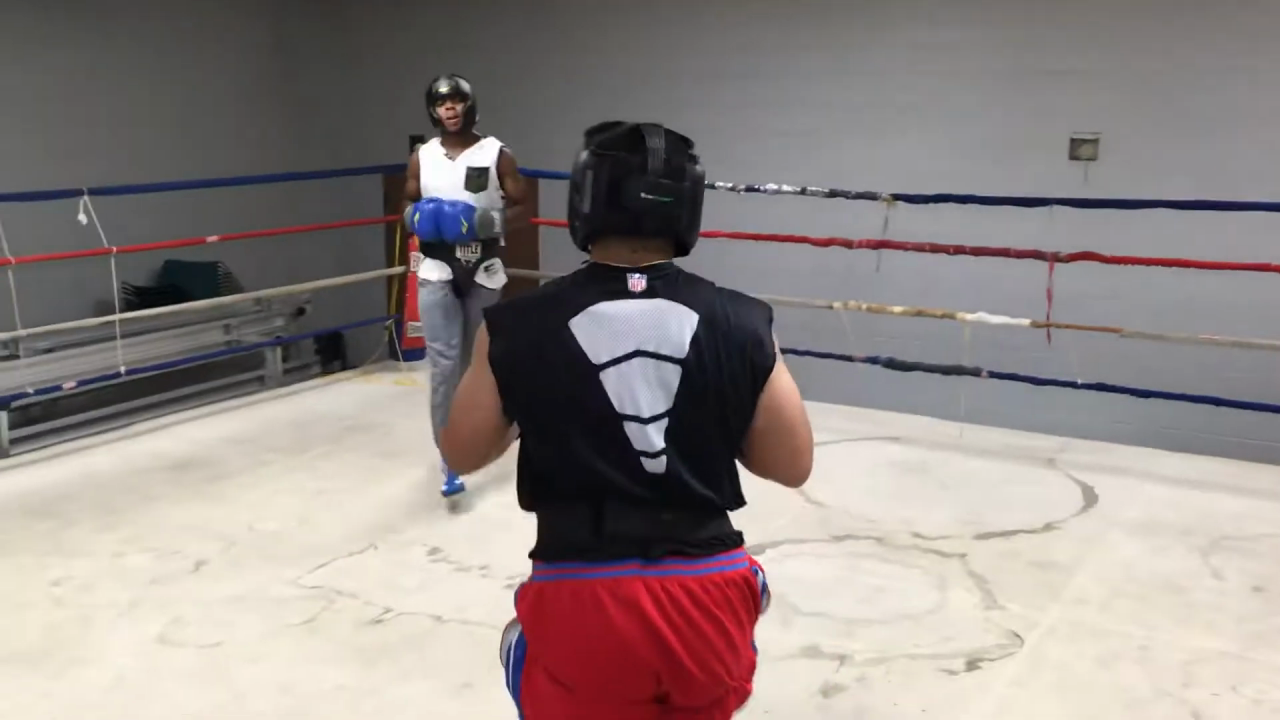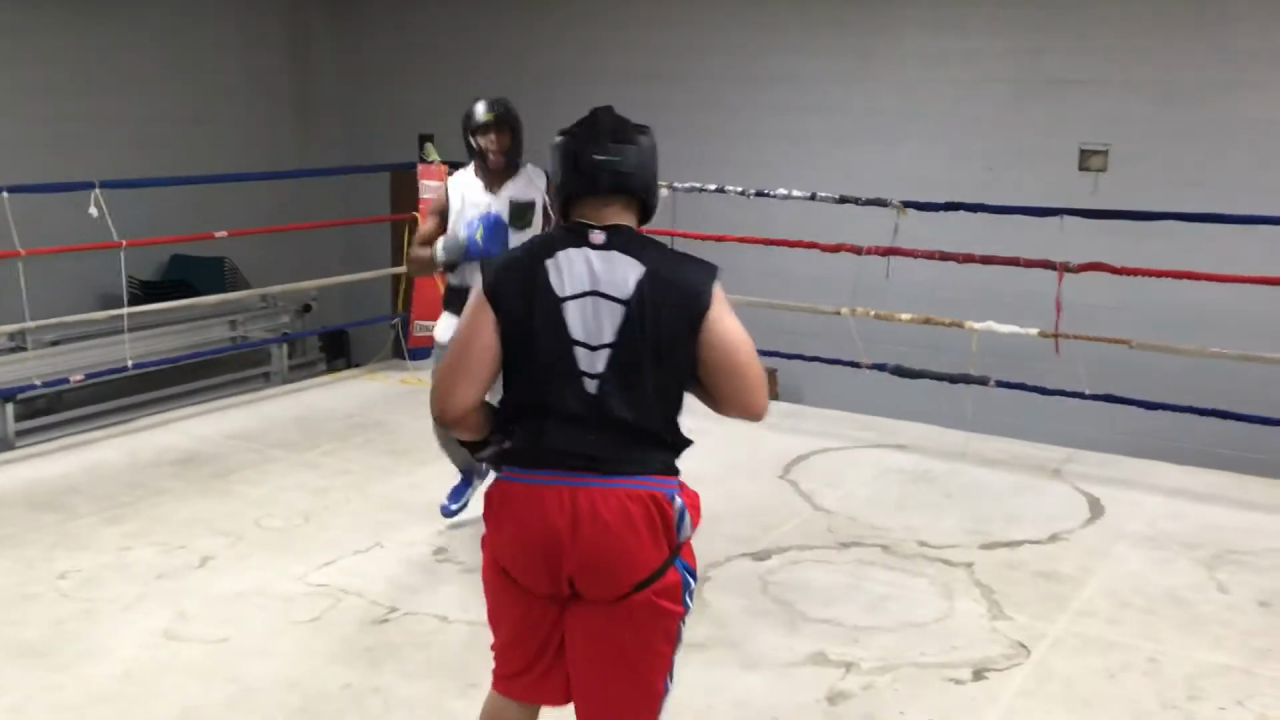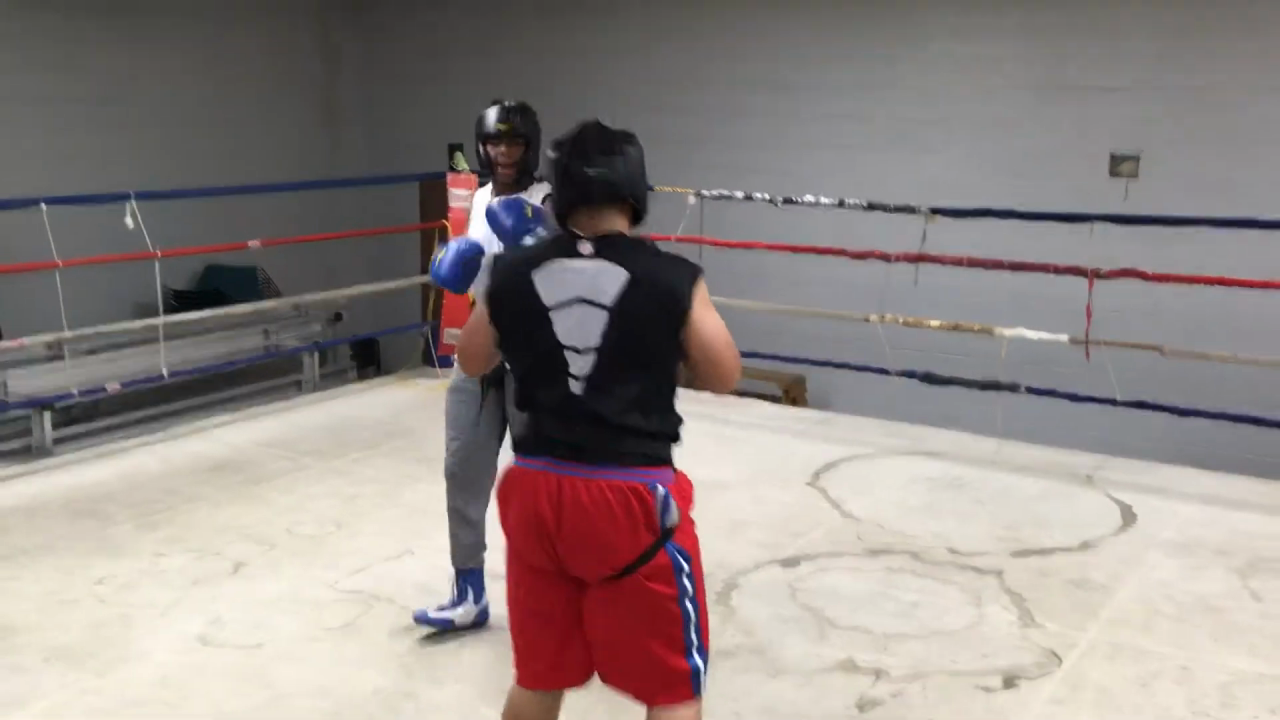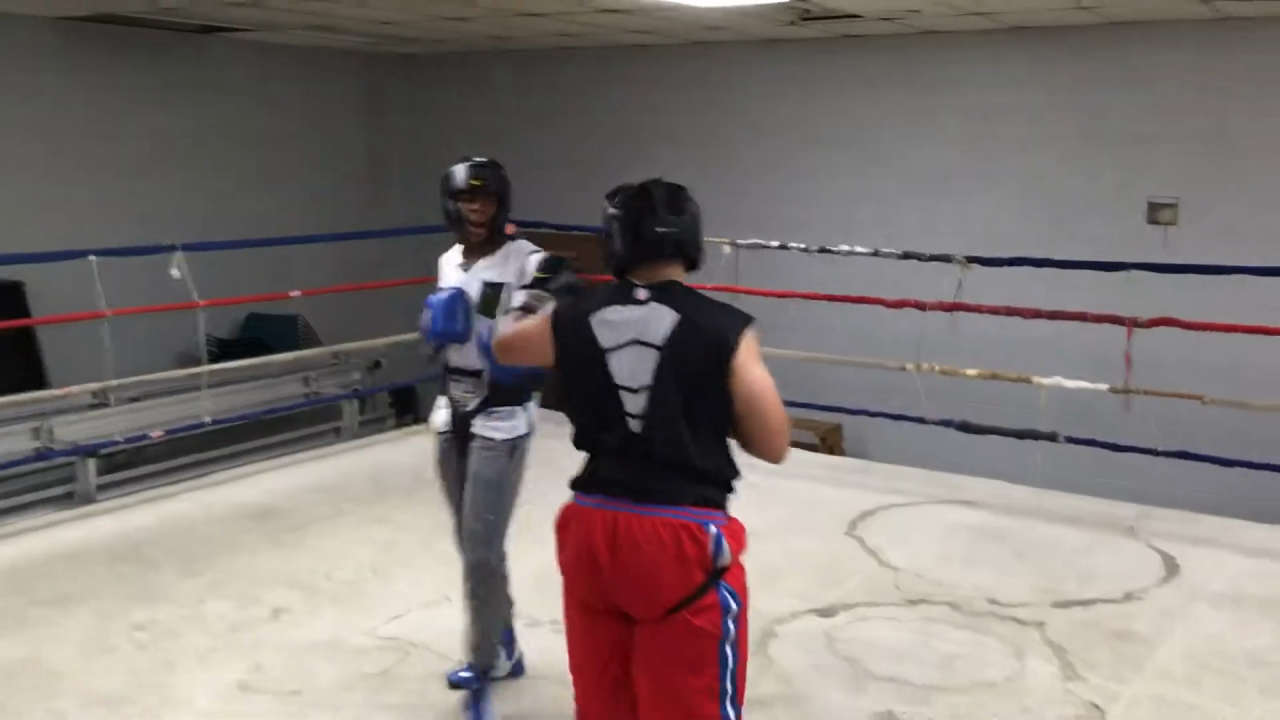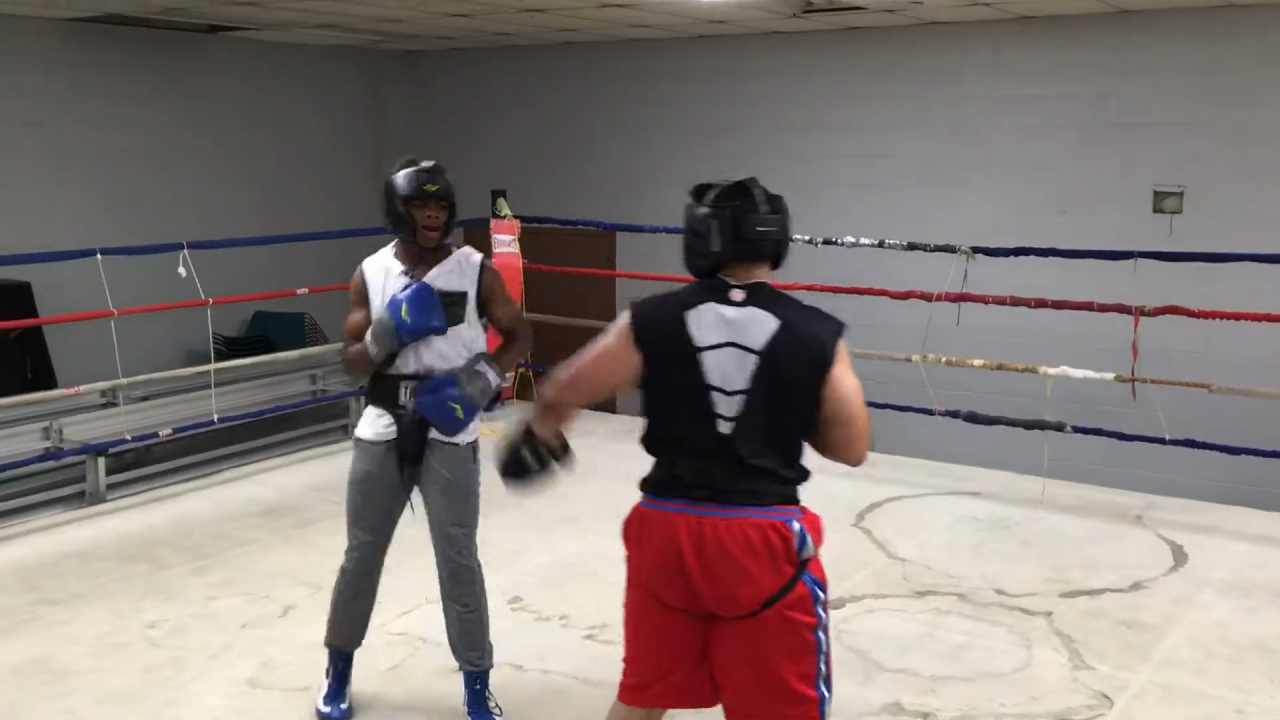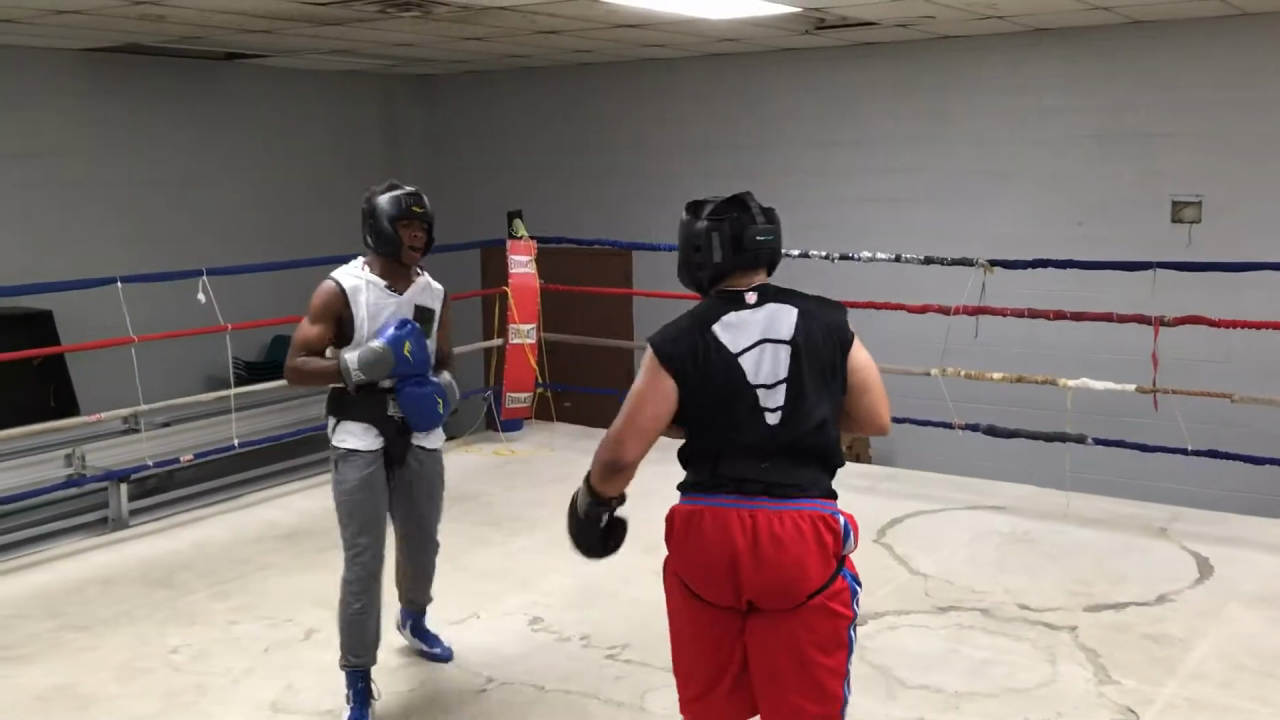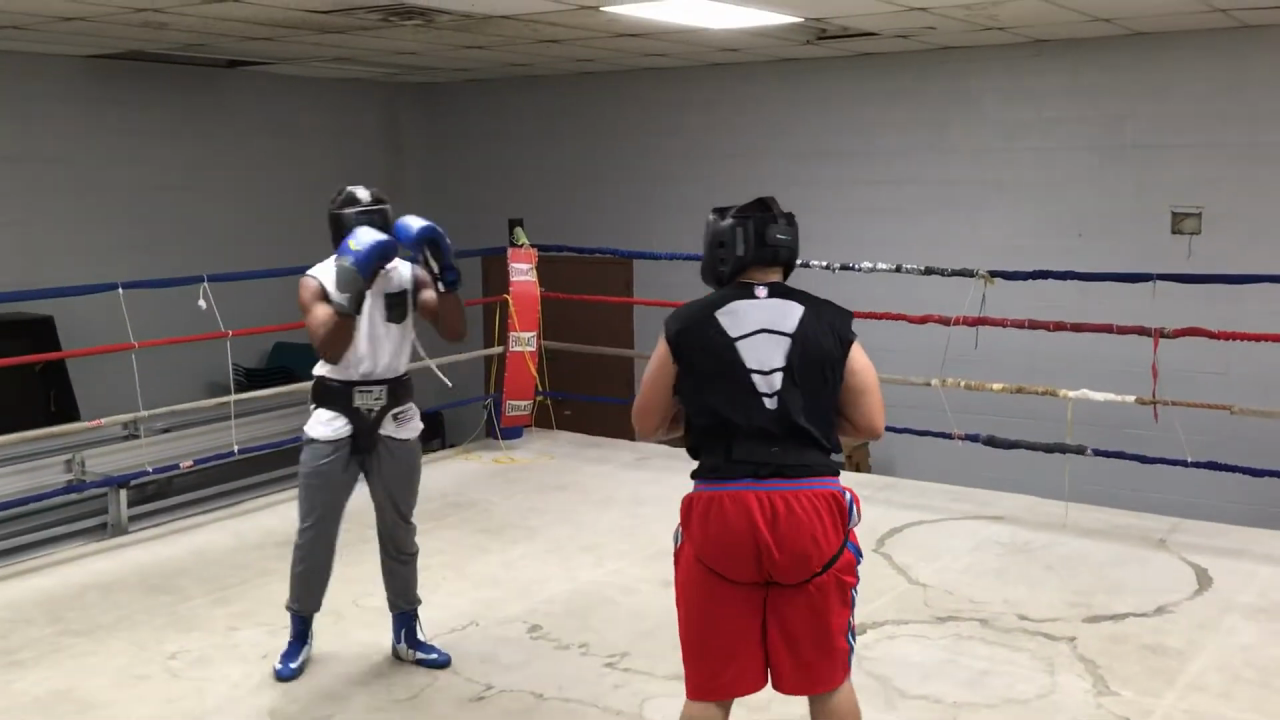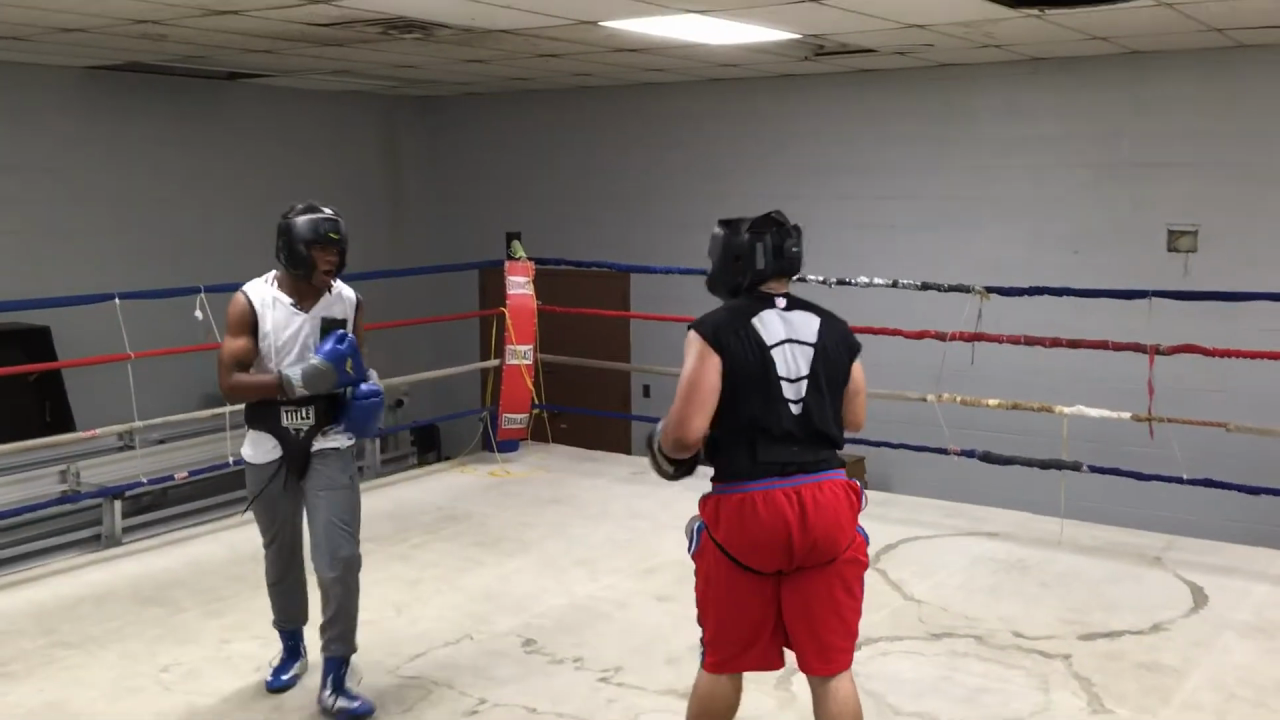
dt=0.5s
person 1, frame 1
left shoulder: (517, 327)
right shoulder: (742, 325)
left elbow: (463, 454)
right elbow: (793, 464)
left hip: (580, 605)
right hip: (711, 594)
person 1, frame 2
left shoulder: (507, 274)
right shoulder: (688, 282)
left elbow: (454, 406)
right elbow: (750, 402)
left hip: (527, 506)
right hip: (636, 515)
person 1, frame 3
left shoulder: (513, 276)
right shoulder: (674, 281)
left elbow: (470, 362)
right elbow: (723, 378)
left hip: (536, 493)
right hip: (632, 500)
person 1, frame 4
left shoulder: (573, 320)
right shoulder: (724, 329)
left elbow: (503, 346)
right elbow: (772, 445)
left wrist: (536, 307)
left hip: (593, 529)
right hip: (685, 542)
person 1, frame 5
left shoulder: (654, 319)
right shoulder: (816, 335)
left elbow: (562, 394)
right elbow: (851, 448)
left wrist: (535, 434)
left hip: (667, 531)
right hip: (766, 543)
person 1, frame 6
left shoulder: (676, 343)
right shoulder: (828, 322)
left elbow: (623, 453)
right elbow: (874, 419)
left wrist: (594, 498)
left hip: (707, 534)
right hip: (804, 538)
person 1, frame 7
left shoulder: (688, 325)
right shoulder: (831, 324)
left elbow: (648, 423)
right elbow: (869, 424)
left hip: (721, 513)
right hip: (812, 511)
person 1, frame 8
left shoulder: (715, 331)
right shoulder: (834, 331)
left elbow: (686, 432)
right elbow: (853, 420)
left wrist: (671, 455)
left hip: (745, 510)
right hip: (826, 505)
left knee: (724, 662)
right knee: (831, 667)
person 2, frame 1
left shoulder: (496, 154)
right shoulder: (421, 157)
left elbow: (522, 205)
right elbow: (410, 202)
left wrist: (487, 220)
right wrist: (415, 217)
left hip: (483, 269)
right hip: (437, 269)
left knee: (475, 358)
right knee: (445, 363)
right ankle: (452, 465)
person 2, frame 2
left shoulder: (539, 184)
right shoulder: (452, 191)
right elbow: (415, 259)
right wrist: (452, 247)
right hip: (462, 321)
right ankle: (470, 472)
person 2, frame 3
left shoulder: (547, 201)
right shoulder: (479, 200)
left wrist: (539, 232)
right wrist: (451, 267)
right knee: (463, 471)
right ankle: (468, 594)
person 2, frame 4
left shoulder: (527, 262)
right shoulder: (448, 263)
right wrist: (434, 325)
left hip: (502, 420)
right hip: (453, 414)
left knee: (481, 549)
right knee: (471, 545)
right ankle: (501, 650)
person 2, frame 5
left shoulder: (477, 271)
right shoulder: (370, 273)
left elbow: (518, 341)
right elbow: (352, 361)
left wrist: (481, 383)
right wrist: (381, 339)
left hip: (449, 431)
right hip: (383, 428)
left knee: (458, 559)
right knee: (360, 557)
person 2, frame 6
left shoulder: (434, 293)
right shoulder: (340, 289)
right elbow: (295, 368)
left wrist: (444, 388)
right wrist: (362, 362)
left hip: (419, 434)
right hip: (360, 436)
left knee: (423, 542)
right knee: (363, 562)
left ankle: (414, 620)
person 2, frame 7
left shoulder: (407, 272)
right shoulder: (317, 282)
left elbow: (455, 333)
right elbow: (326, 348)
left wrist: (445, 271)
right wrist: (350, 290)
left hip: (393, 420)
right hip: (333, 422)
left knee: (398, 531)
right knee: (315, 534)
left ankle: (406, 634)
right ankle: (299, 635)
person 2, frame 8
left shoulder: (348, 300)
right shoulder: (251, 302)
right elbow: (231, 383)
left wrist: (365, 385)
right wrist: (301, 377)
left hip: (329, 440)
right hip: (269, 445)
left knee: (339, 559)
right knee: (281, 553)
right ankle: (292, 648)
